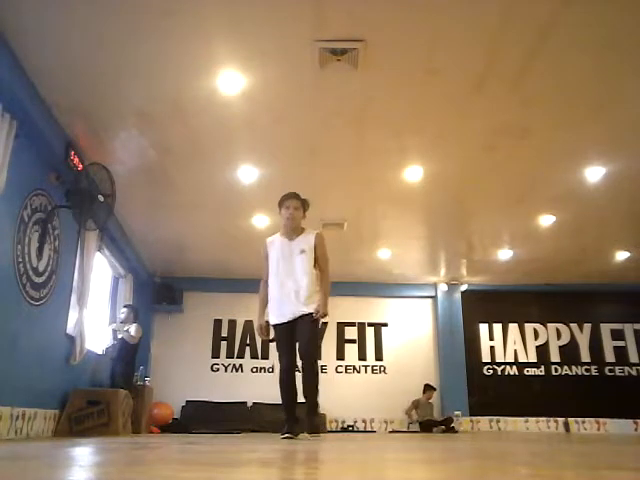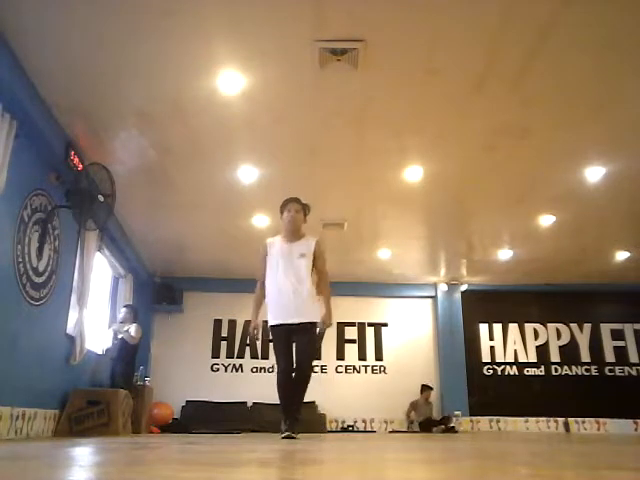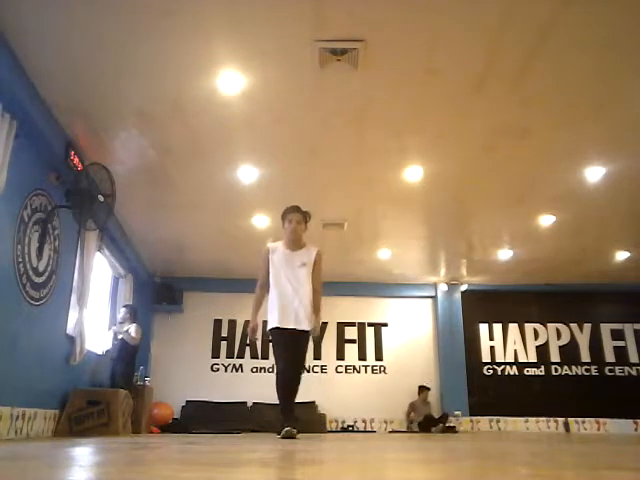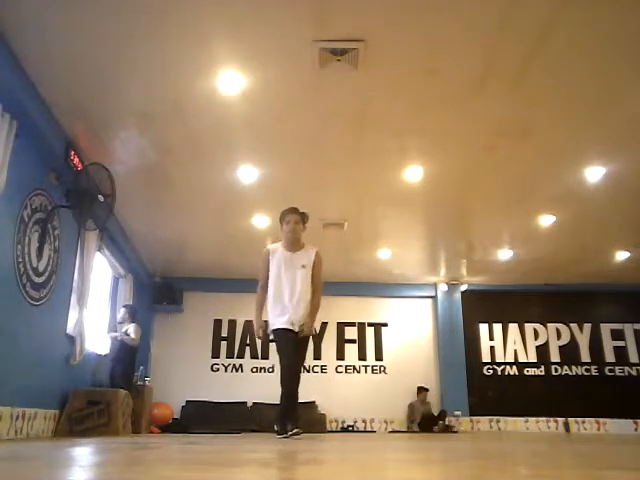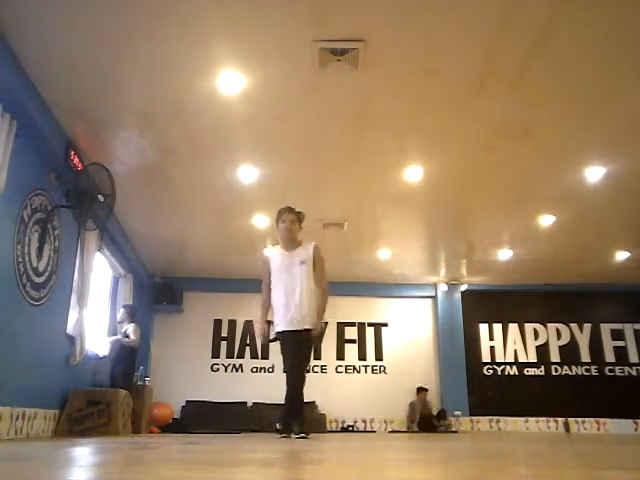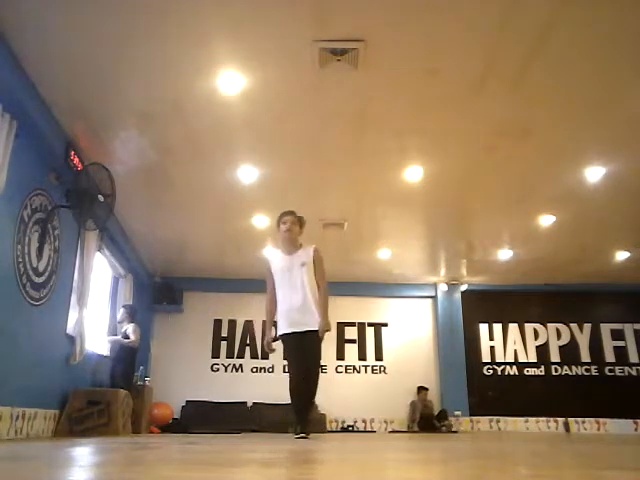
dt=0.2s
person 1, frame 1
left shoulder: (314, 238)
right shoulder: (270, 244)
left elbow: (324, 273)
right elbow: (265, 281)
left wrist: (323, 301)
right wrist: (261, 316)
left hip: (308, 309)
right hip: (280, 314)
left knee: (309, 358)
right knee: (286, 367)
left ankle: (311, 413)
right ankle: (290, 422)
person 1, frame 2
left shoulder: (314, 245)
right shoulder: (270, 246)
left elbow: (323, 279)
right elbow: (261, 282)
left wrist: (327, 309)
right wrist: (254, 315)
left hip: (307, 315)
right hip: (278, 317)
left knee: (305, 367)
right knee: (285, 368)
left ankle: (292, 416)
right ankle: (288, 420)
person 1, frame 3
left shoulder: (314, 254)
right shoulder: (271, 251)
left elbow: (316, 289)
right elbow: (262, 286)
left wrist: (317, 318)
right wrist: (253, 317)
left hip: (304, 322)
right hip: (278, 321)
left knee: (295, 371)
right knee: (284, 369)
left ankle: (286, 419)
right ankle: (288, 420)
person 1, frame 4
left shoulder: (313, 255)
right shoulder: (270, 253)
left elbow: (316, 291)
right elbow: (262, 286)
left wrist: (310, 319)
right wrist: (258, 317)
left hip: (302, 323)
right hip: (279, 321)
left knee: (293, 371)
right knee: (289, 369)
left ankle: (282, 421)
right ankle: (292, 421)
person 1, frame 5
left shoulder: (312, 250)
right shoulder: (271, 256)
left elbow: (322, 285)
right elbow: (267, 291)
left wrist: (319, 316)
right wrist: (262, 322)
left hip: (308, 322)
right hip: (284, 323)
left knee: (299, 372)
right knee: (292, 372)
left ankle: (287, 420)
right ankle: (297, 422)
person 1, frame 6
left shoulder: (313, 253)
right shoulder: (272, 259)
left elbow: (322, 286)
right elbow: (271, 296)
left wrist: (324, 317)
right wrist: (268, 329)
left hip: (312, 323)
right hip: (287, 325)
left knee: (312, 371)
right knee: (296, 374)
left ankle: (304, 415)
right ankle: (301, 422)
